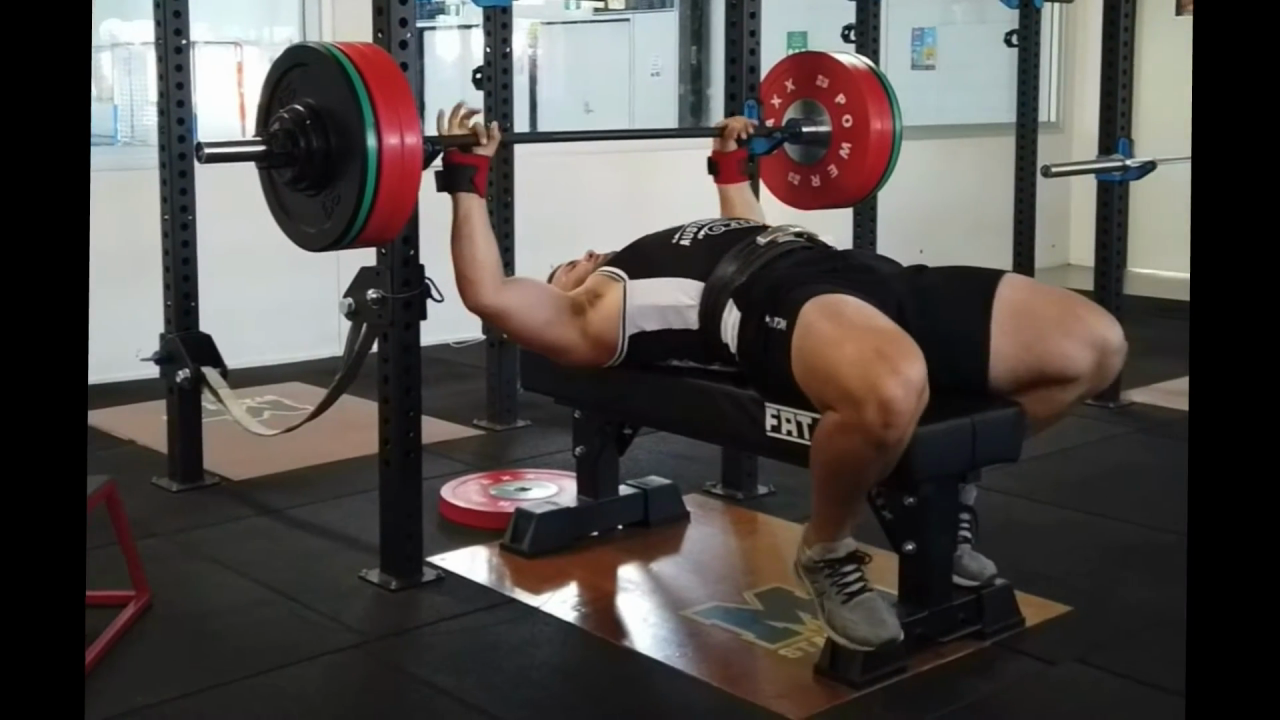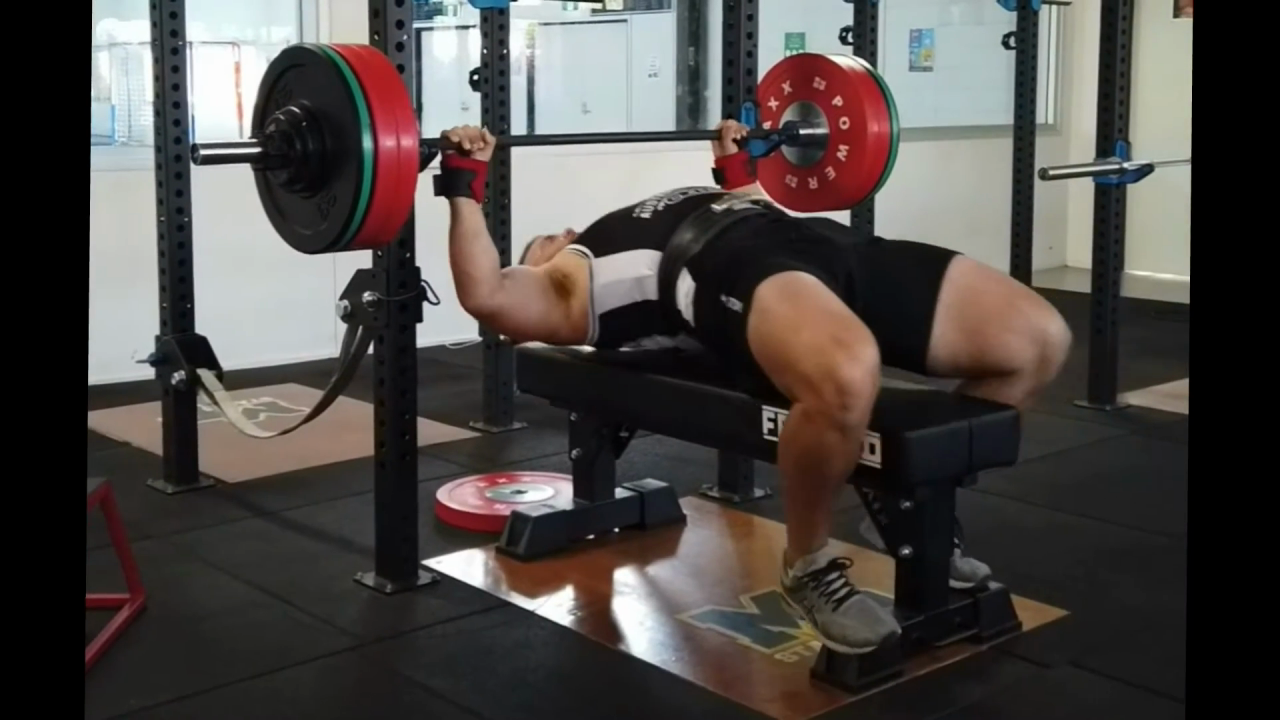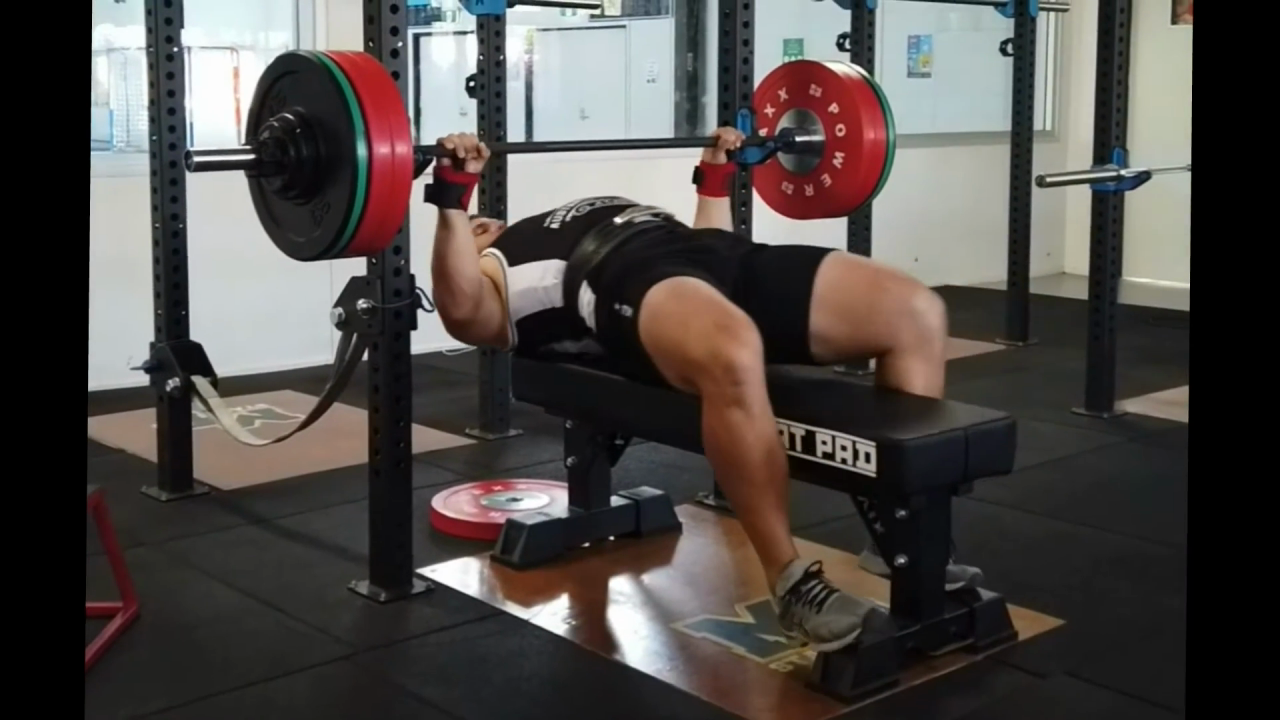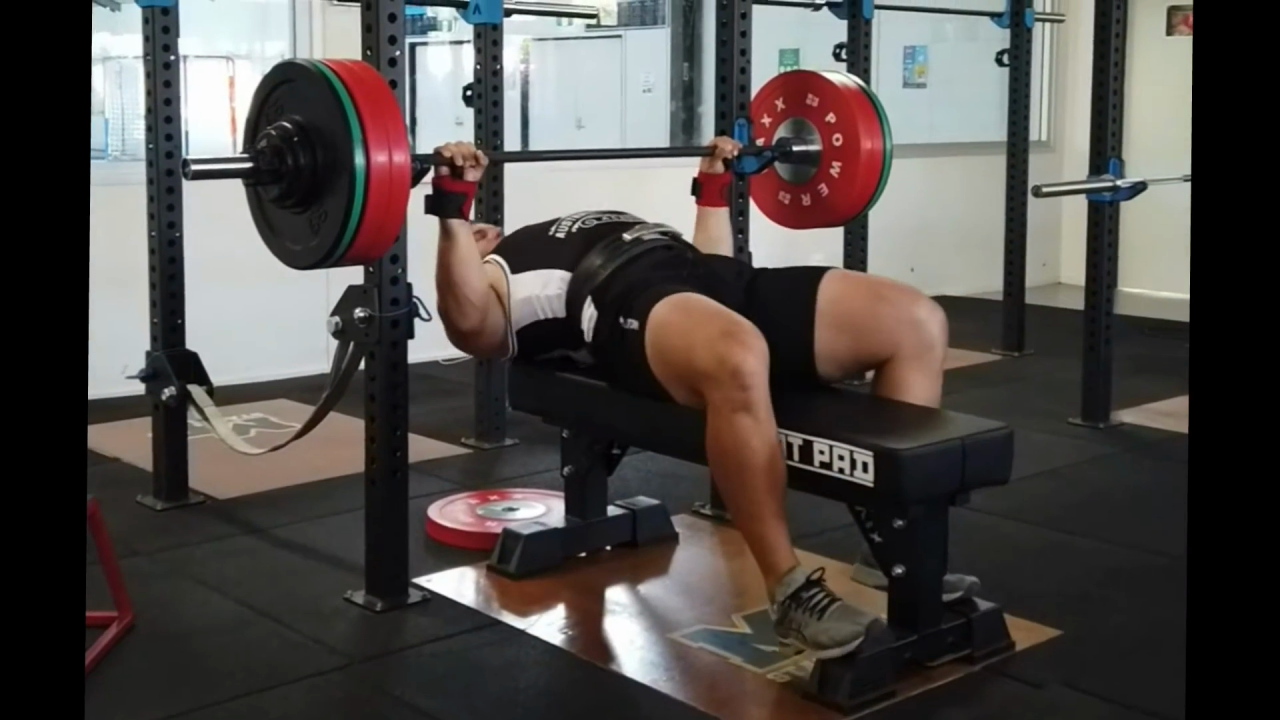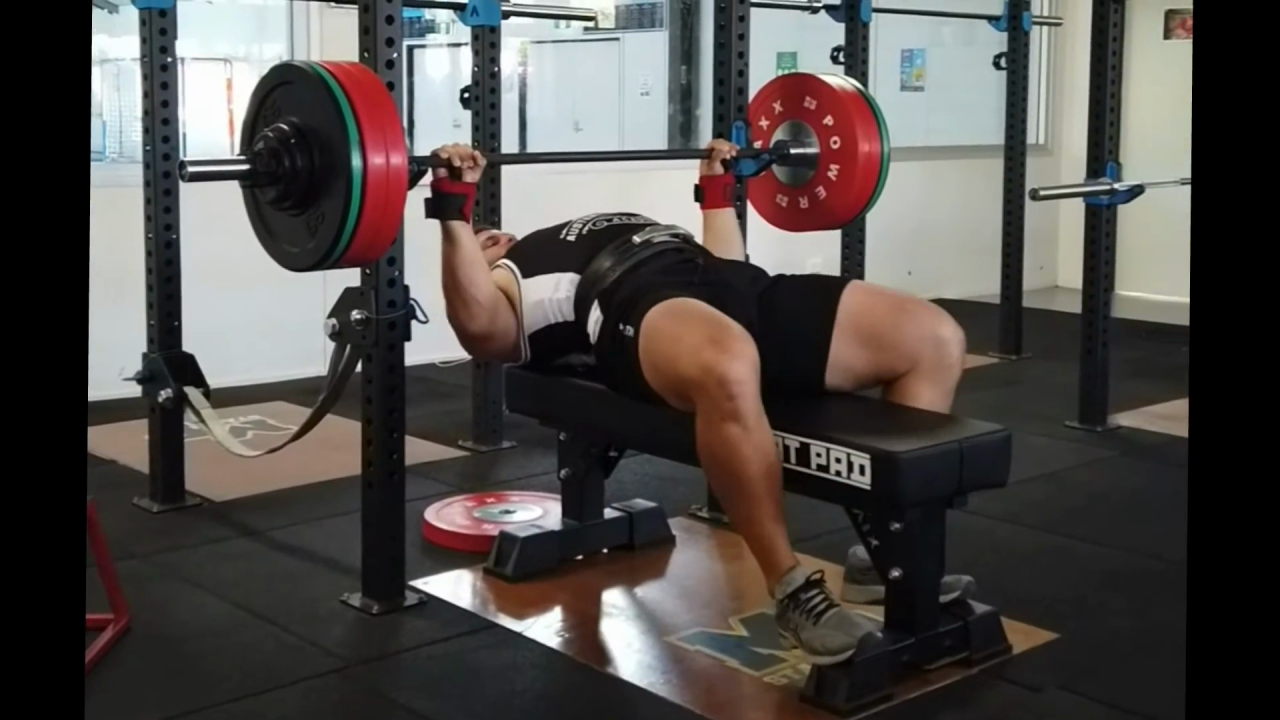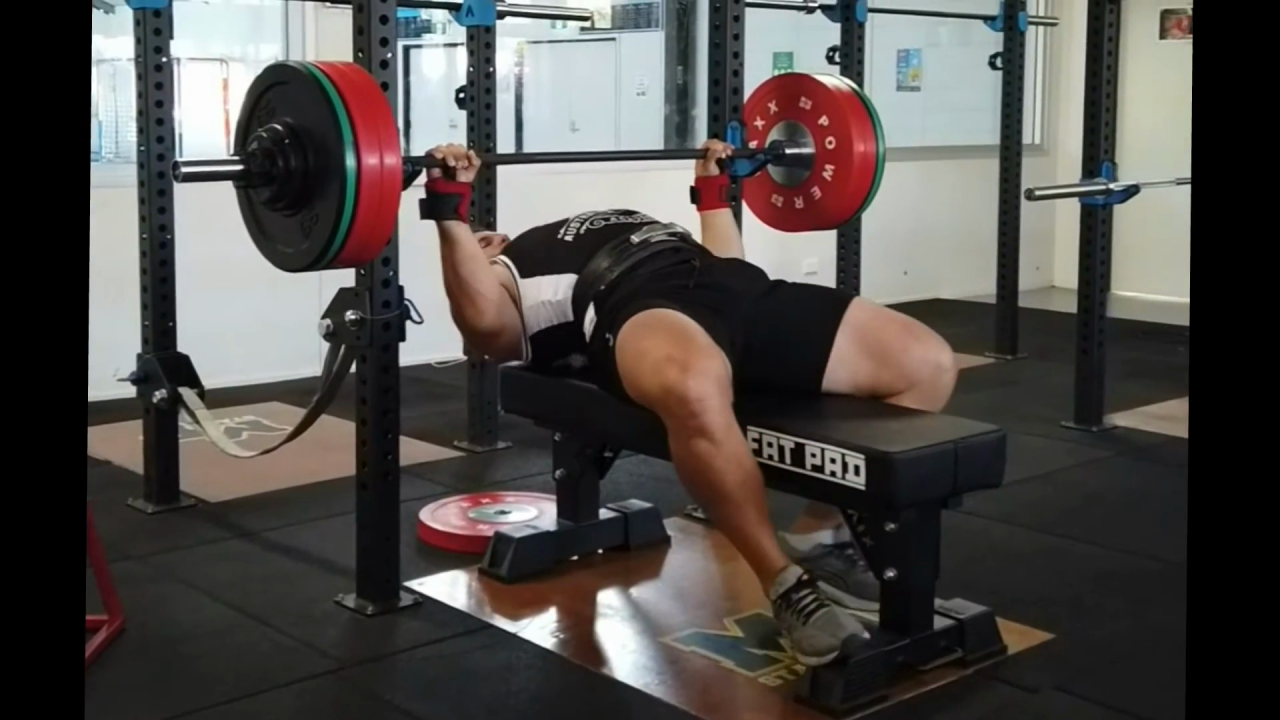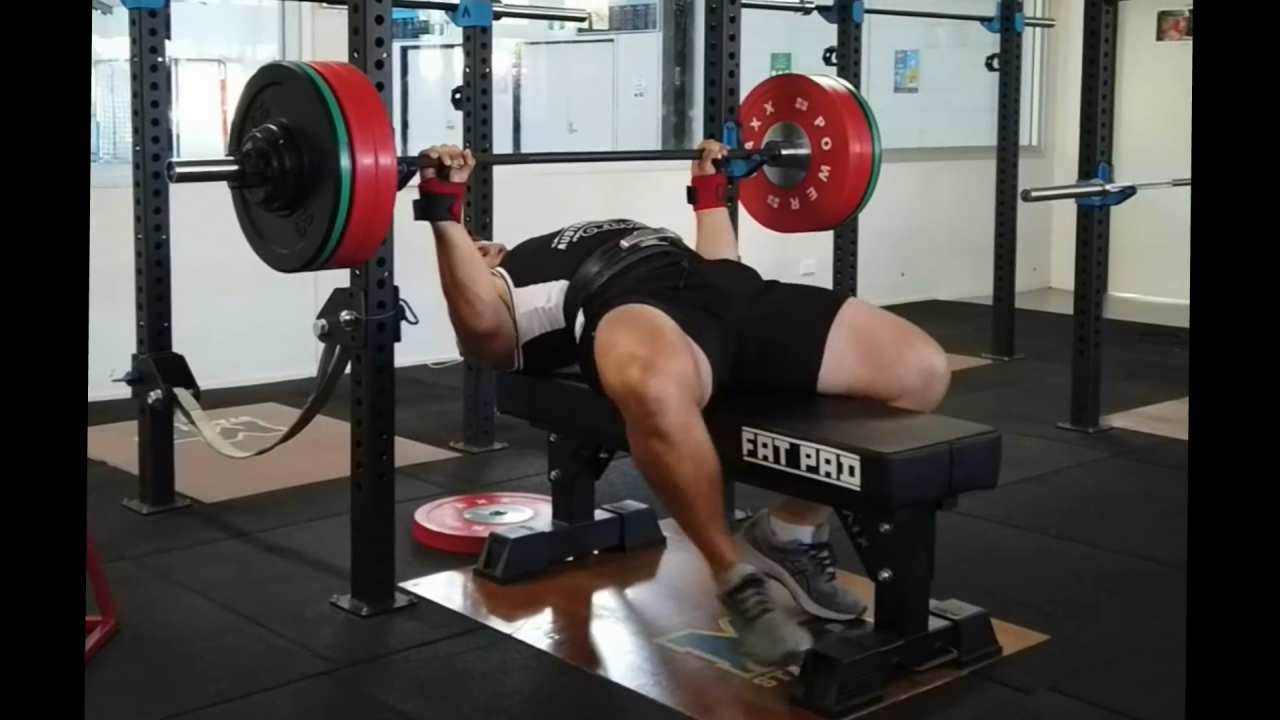
dt=0.4s
person 1, frame 1
left shoulder: (661, 277)
right shoulder: (587, 320)
left elbow: (749, 235)
right elbow: (488, 294)
left wrist: (730, 165)
right wrist: (467, 180)
left knee: (1094, 346)
right knee: (890, 393)
right ankle: (825, 552)
person 1, frame 2
left shoulder: (635, 245)
right shoulder: (561, 294)
right elbow: (486, 295)
left wrist: (732, 167)
right wrist: (464, 186)
left knee: (1036, 335)
right knee: (844, 374)
right ankle: (809, 568)
person 1, frame 3
right shoulder: (490, 278)
right elbow: (461, 308)
left wrist: (715, 176)
right wrist: (450, 198)
left knee: (916, 310)
right knee: (732, 358)
right ankle: (792, 583)
person 1, frame 4
left shoulder: (589, 243)
right shoulder: (492, 286)
left elbow: (711, 265)
right elbow: (468, 321)
left wrist: (713, 186)
right wrist: (449, 208)
left hip: (722, 285)
right hip: (631, 304)
left knee: (917, 321)
right knee: (739, 363)
right ankle: (792, 591)
person 1, frame 5
right shoulder: (505, 284)
left elbow: (724, 269)
right elbow: (475, 321)
left wrist: (716, 189)
right wrist: (453, 211)
left hip: (739, 289)
left knee: (934, 338)
right knee: (728, 370)
right ankle: (793, 588)
person 1, frame 6
left shoulder: (603, 239)
right shoulder: (501, 281)
left elbow: (723, 264)
right elbow: (480, 317)
left wrist: (712, 189)
right wrist: (448, 211)
left hip: (740, 291)
left knee: (927, 364)
right knee: (695, 390)
left ankle: (819, 537)
right ankle: (789, 585)
person 1, frame 7
right shoulder: (499, 291)
left elbow: (717, 268)
right elbow: (479, 319)
left wrist: (710, 188)
right wrist: (443, 211)
left knee: (921, 369)
right knee: (655, 384)
left ankle: (793, 531)
right ankle: (736, 577)
